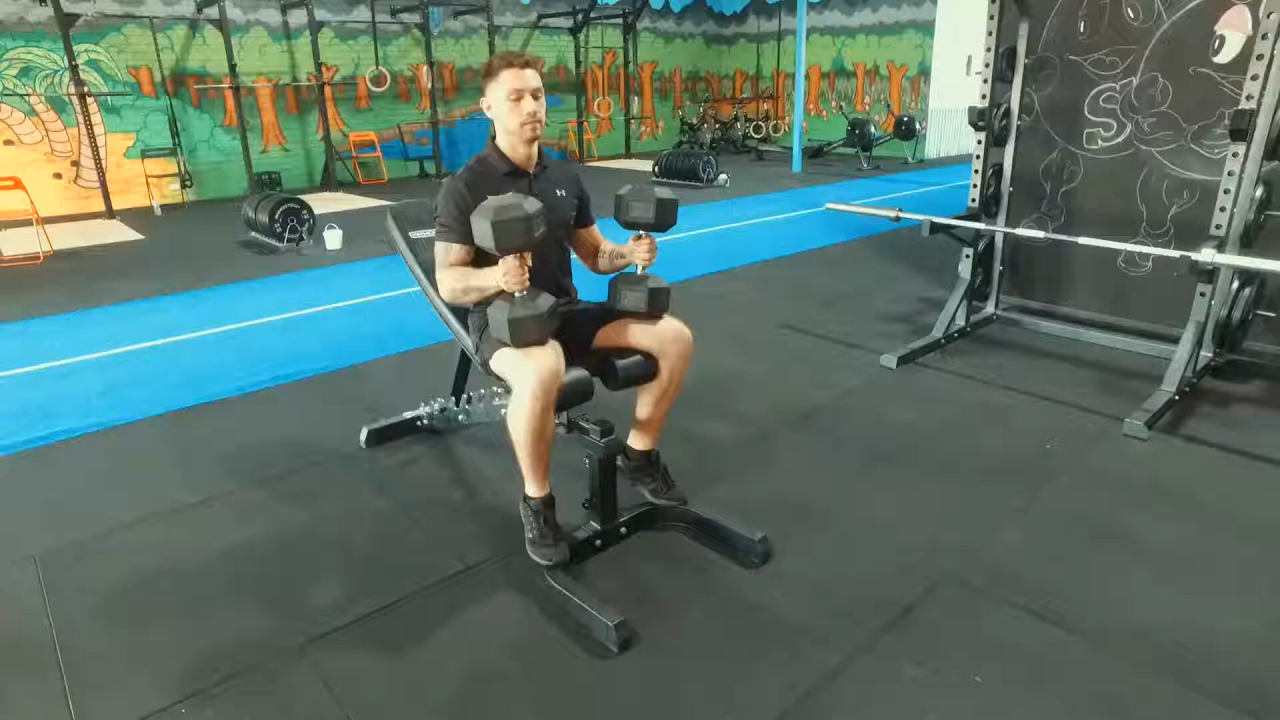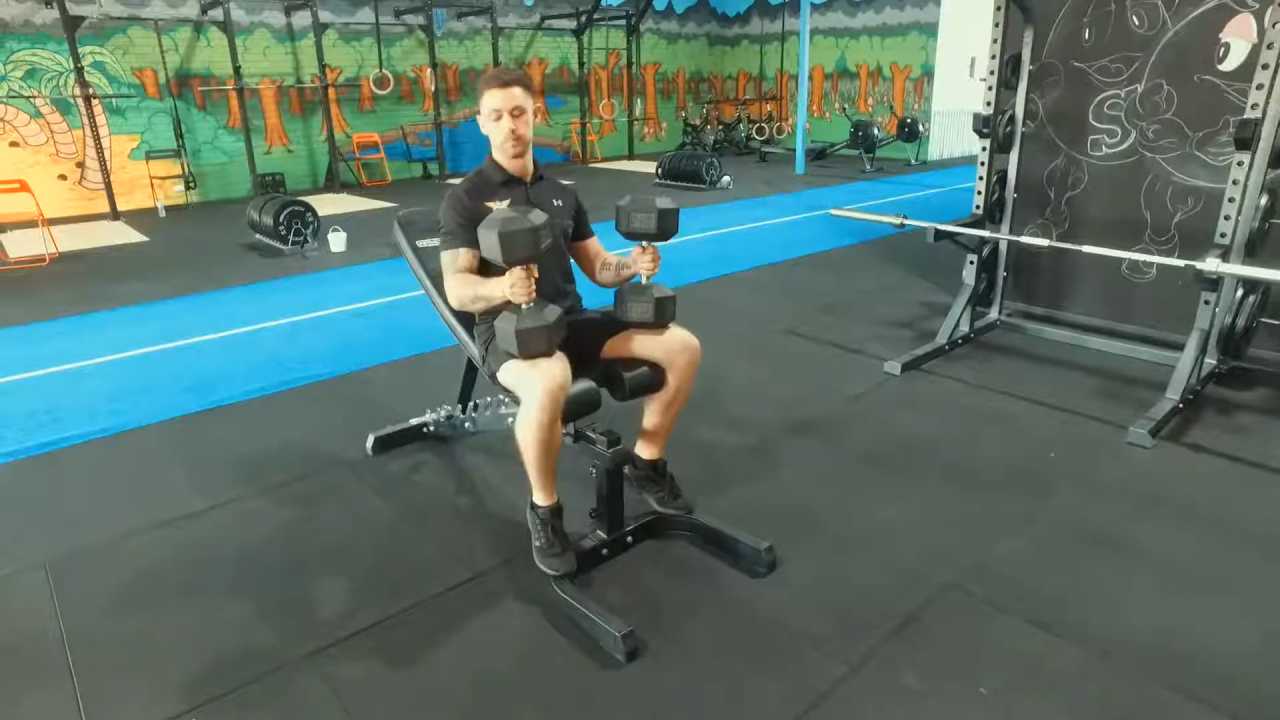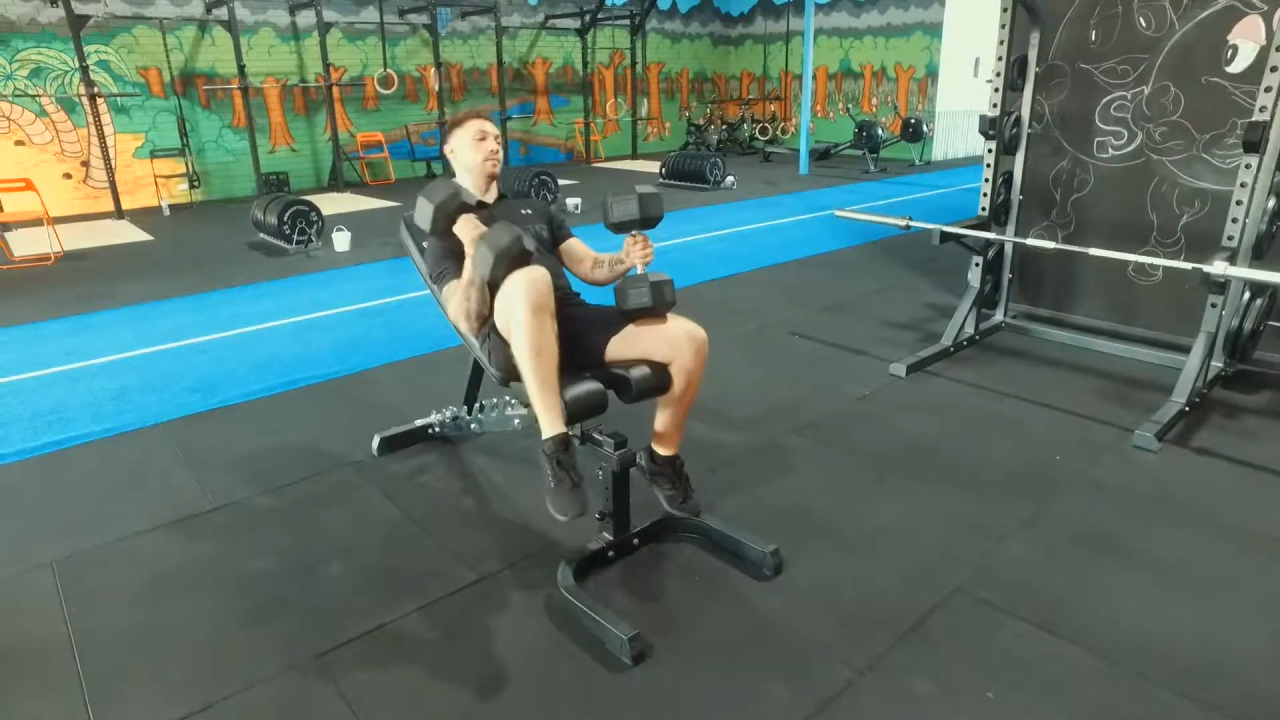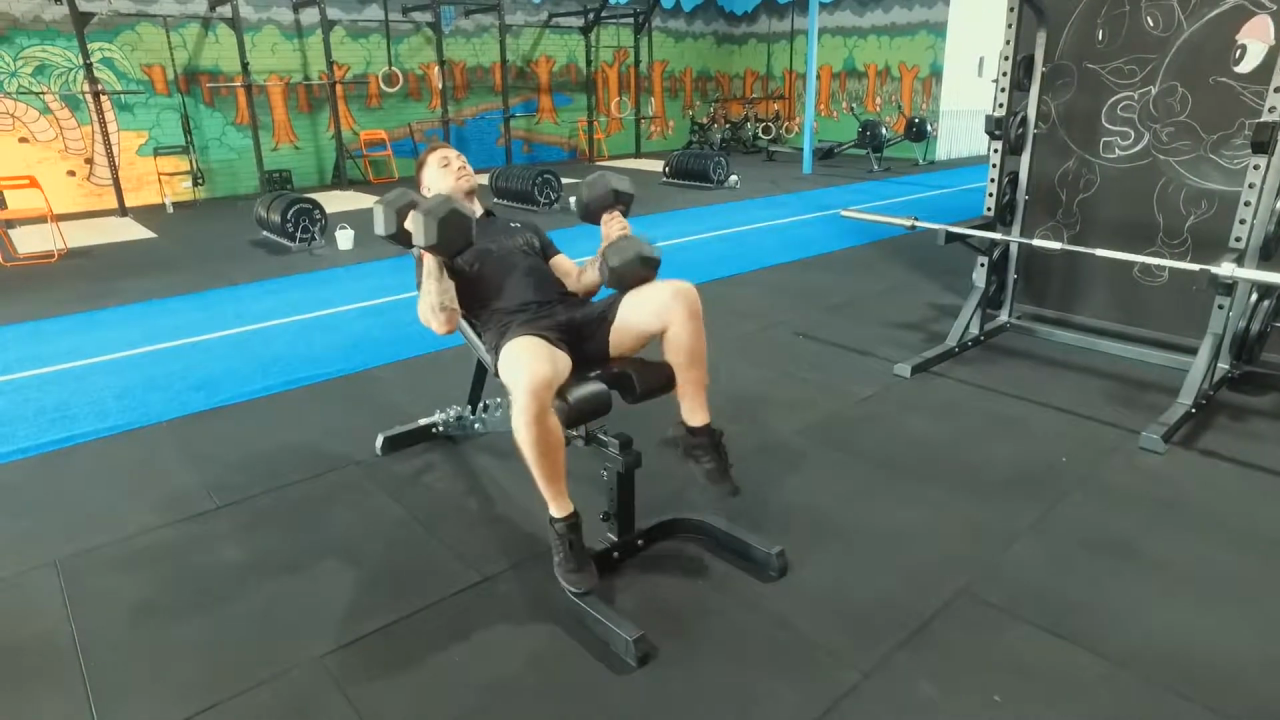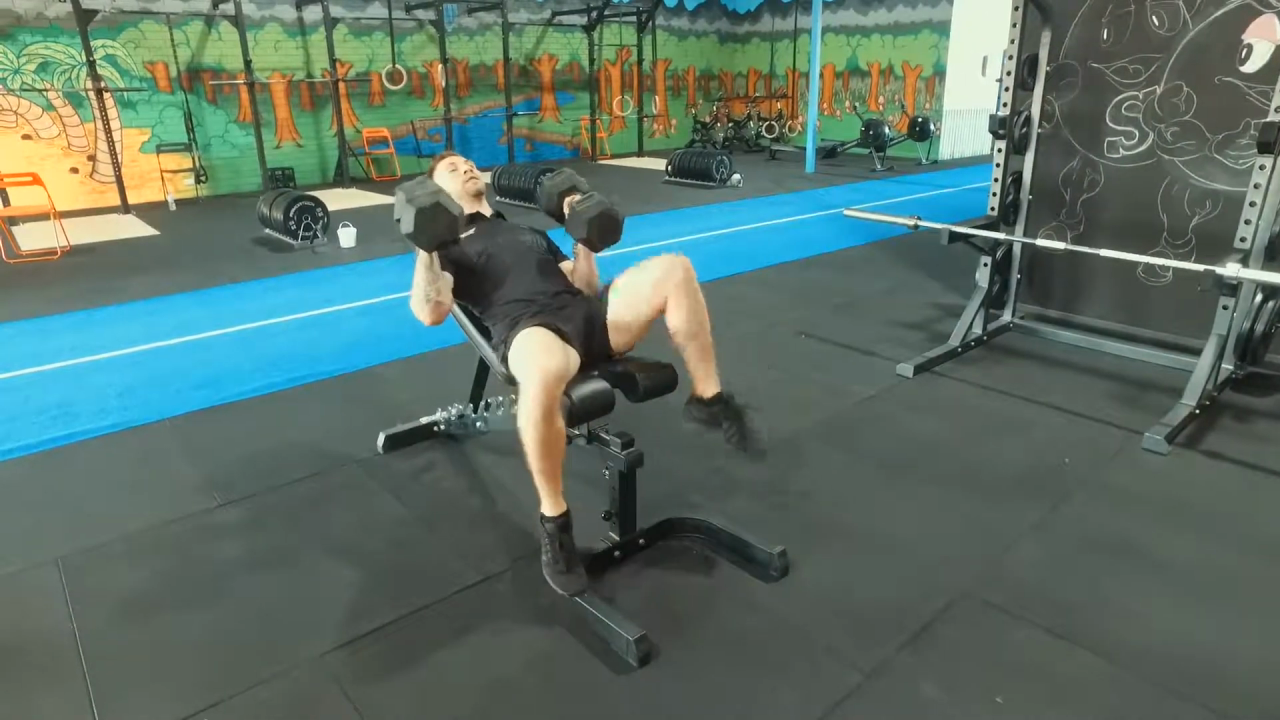
dt=0.5s
person 1, frame 1
left shoulder: (565, 177)
right shoulder: (465, 187)
left elbow: (594, 254)
right elbow: (448, 283)
left wrist: (630, 254)
right wrist: (495, 278)
left hip: (565, 311)
left knee: (674, 337)
right knee: (542, 371)
left ankle: (639, 456)
right ankle: (537, 502)
person 1, frame 2
left shoulder: (561, 192)
right shoulder: (466, 198)
left elbow: (596, 266)
right elbow: (456, 289)
left wrist: (633, 264)
right wrist: (501, 287)
left hip: (571, 320)
left knee: (683, 347)
right knee: (549, 384)
left ankle: (646, 464)
right ankle: (544, 511)
person 1, frame 3
left shoulder: (535, 209)
right shoulder: (447, 236)
left elbow: (591, 268)
right elbow: (470, 322)
left wrist: (628, 259)
right wrist: (474, 253)
left hip: (577, 319)
right hip: (513, 332)
left knee: (691, 341)
right knee: (530, 281)
left ankle: (662, 459)
right ankle: (557, 451)
person 1, frame 4
left shoulder: (521, 226)
right shoulder: (440, 250)
left elbow: (578, 282)
right elbow: (442, 321)
left wrist: (610, 247)
right wrist: (428, 252)
left hip: (580, 318)
right hip: (520, 334)
left knee: (678, 295)
right knee: (533, 384)
left ankle: (697, 435)
right ankle: (563, 524)
person 1, frame 5
left shoulder: (531, 231)
right shoulder: (449, 249)
left elbow: (585, 287)
right elbow: (431, 312)
left hip: (587, 316)
right hip: (531, 330)
left knee: (672, 269)
right knee: (544, 378)
left ankle: (710, 402)
right ankle: (554, 519)
